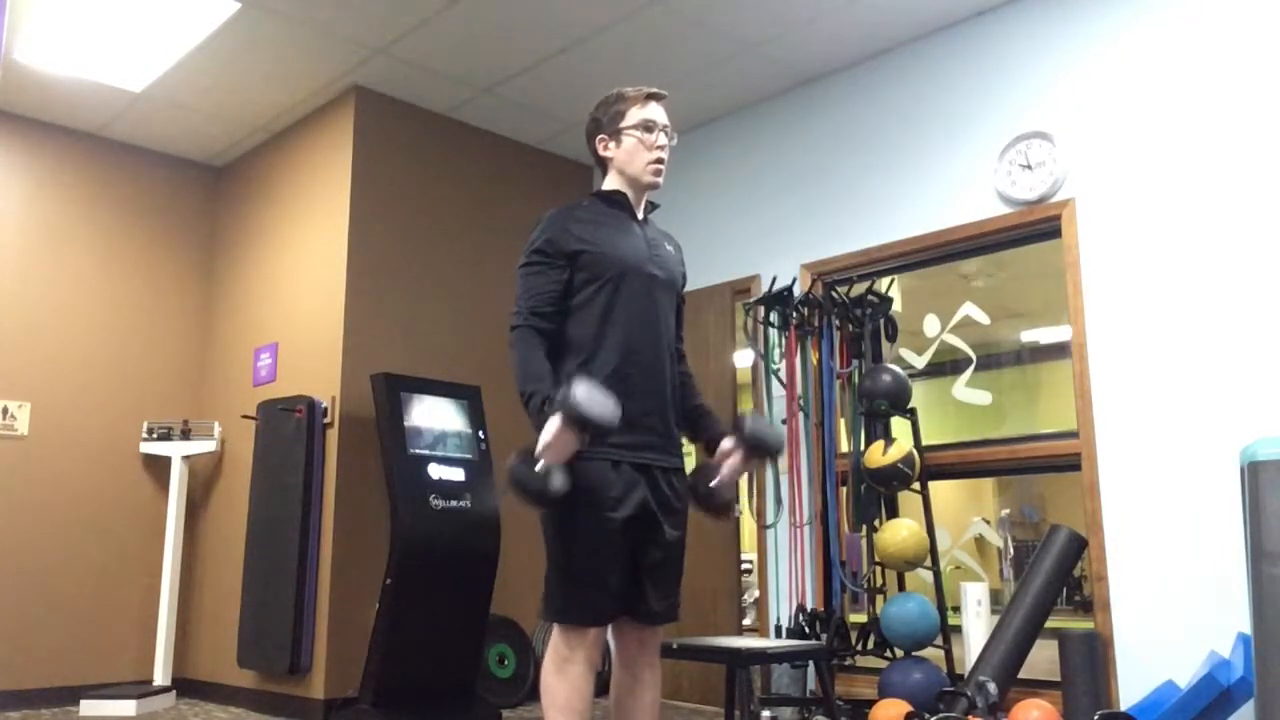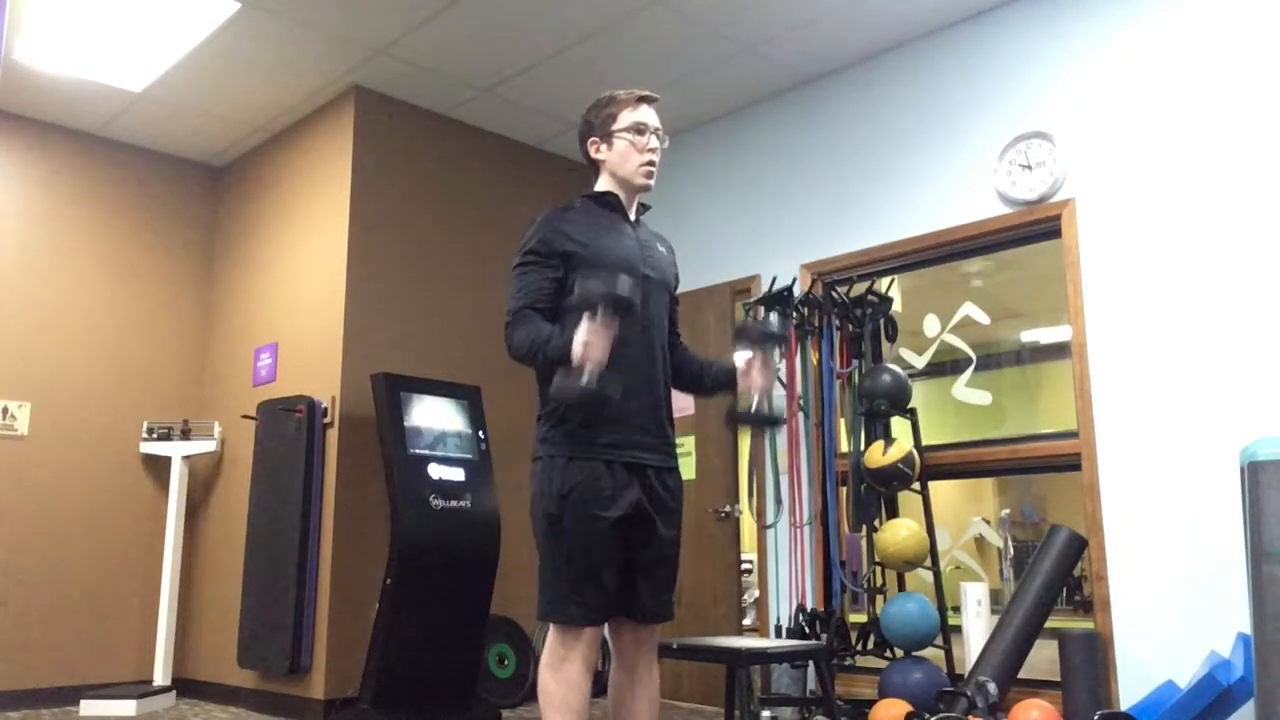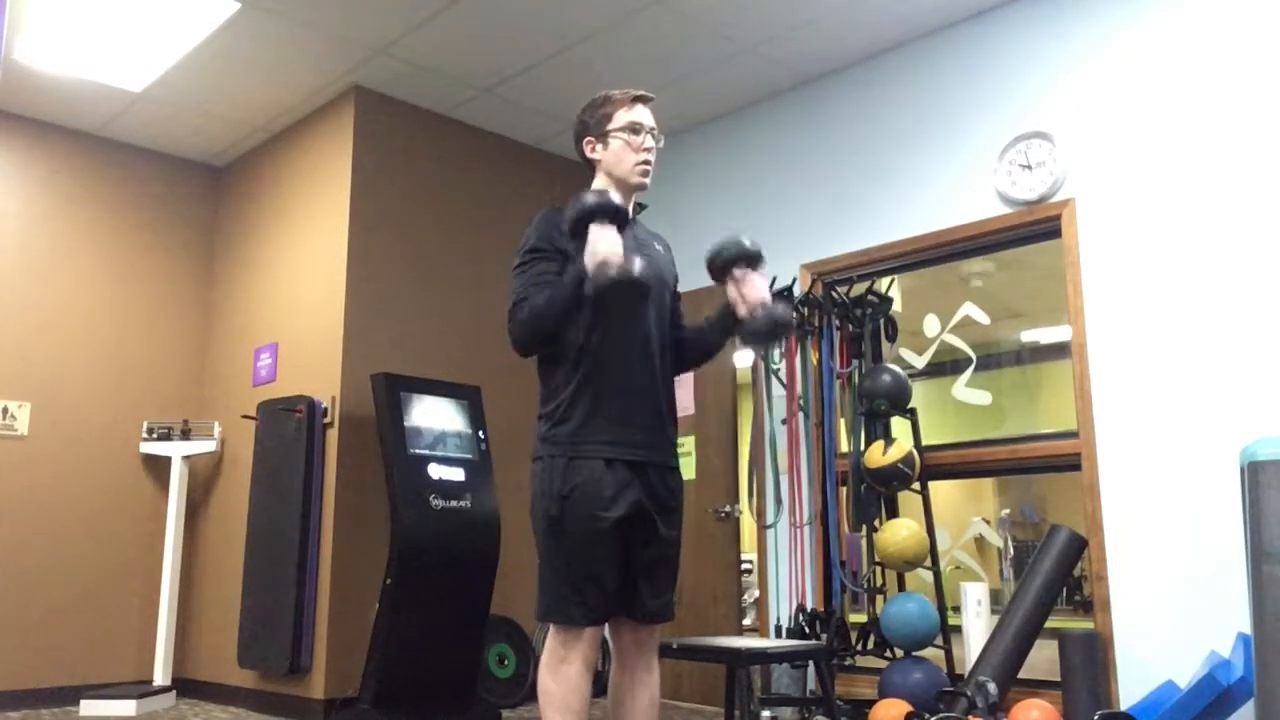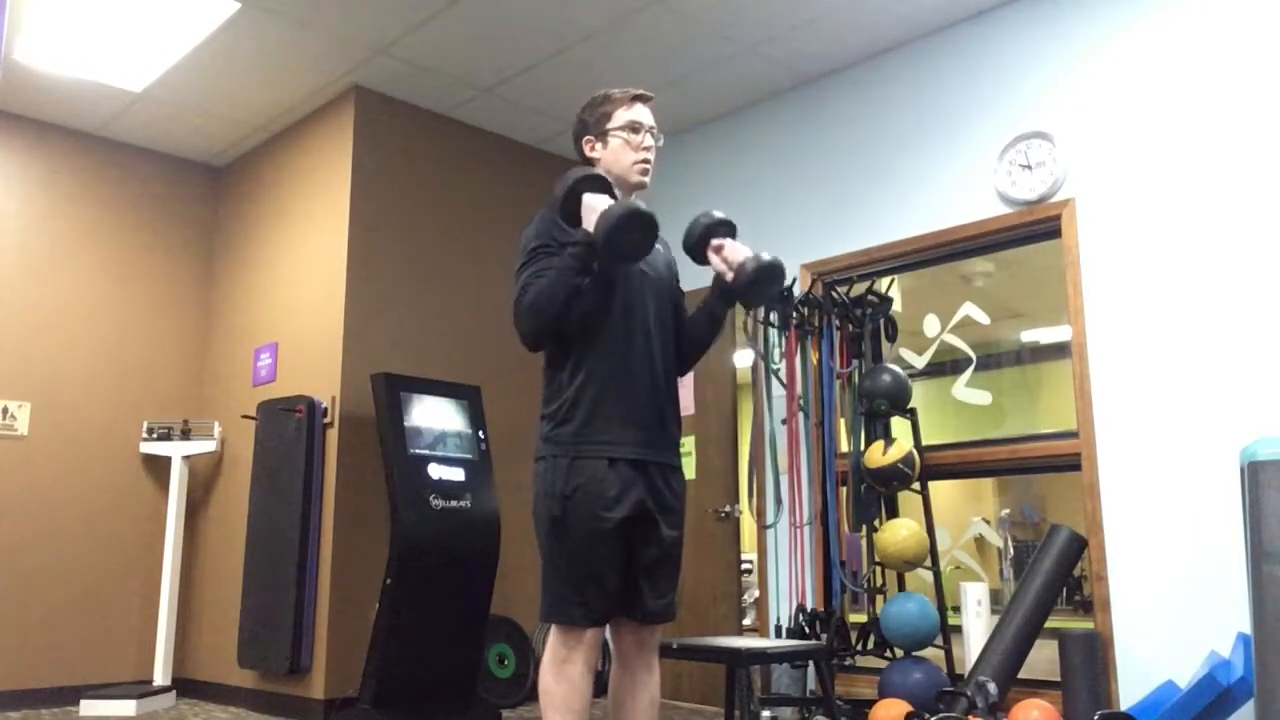
dt=0.2s
person 1, frame 1
left shoulder: (667, 246)
right shoulder: (567, 228)
right elbow: (527, 332)
left wrist: (714, 436)
right wrist: (547, 409)
left hip: (659, 465)
right hip: (590, 459)
left knee: (645, 632)
right knee: (579, 628)
person 1, frame 2
left shoulder: (659, 248)
right shoulder: (560, 228)
right elbow: (520, 328)
left wrist: (729, 375)
right wrist: (567, 347)
left hip: (653, 463)
right hip: (582, 457)
left knee: (641, 631)
right knee: (575, 626)
person 1, frame 3
left shoulder: (656, 247)
right shoulder: (559, 227)
right elbow: (524, 328)
left wrist: (729, 317)
right wrist: (583, 273)
left hip: (654, 462)
right hip: (581, 458)
left knee: (641, 631)
right knee: (575, 628)
person 1, frame 4
left shoulder: (657, 246)
right shoulder: (560, 223)
right elbow: (532, 324)
left wrist: (723, 288)
right wrist: (586, 243)
left hip: (656, 462)
right hip: (584, 459)
left knee: (643, 631)
right knee: (577, 628)
